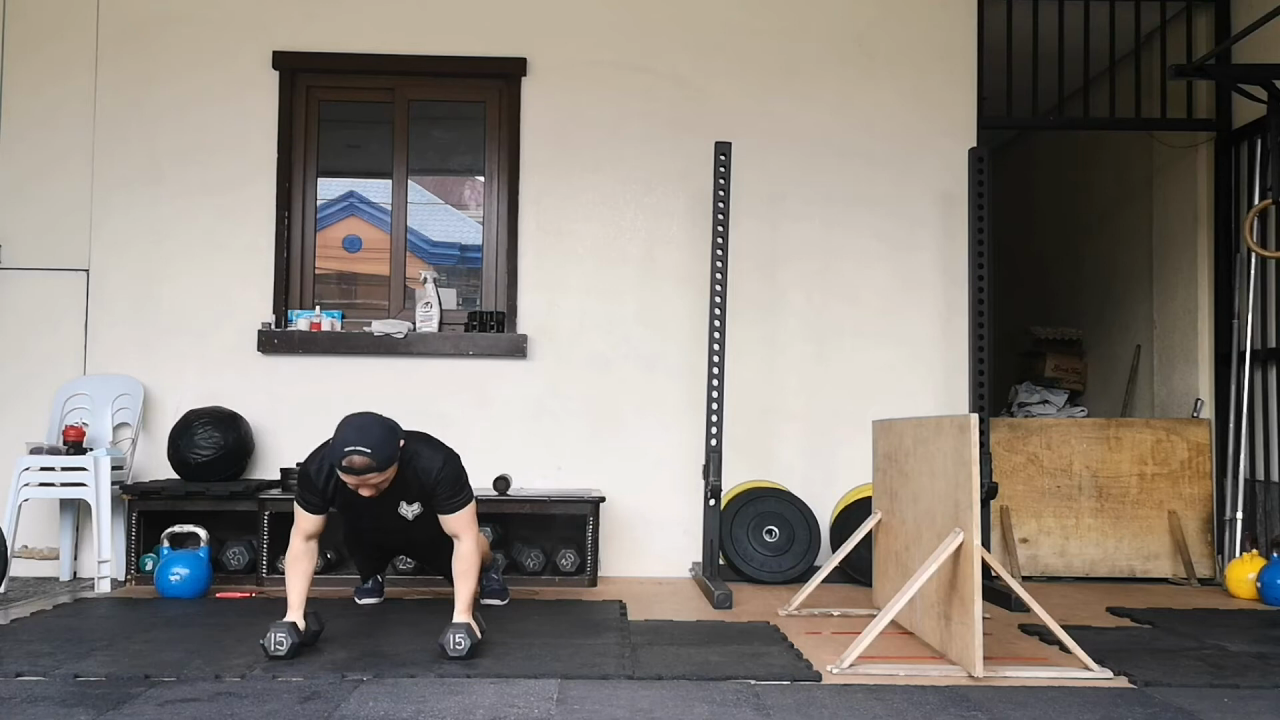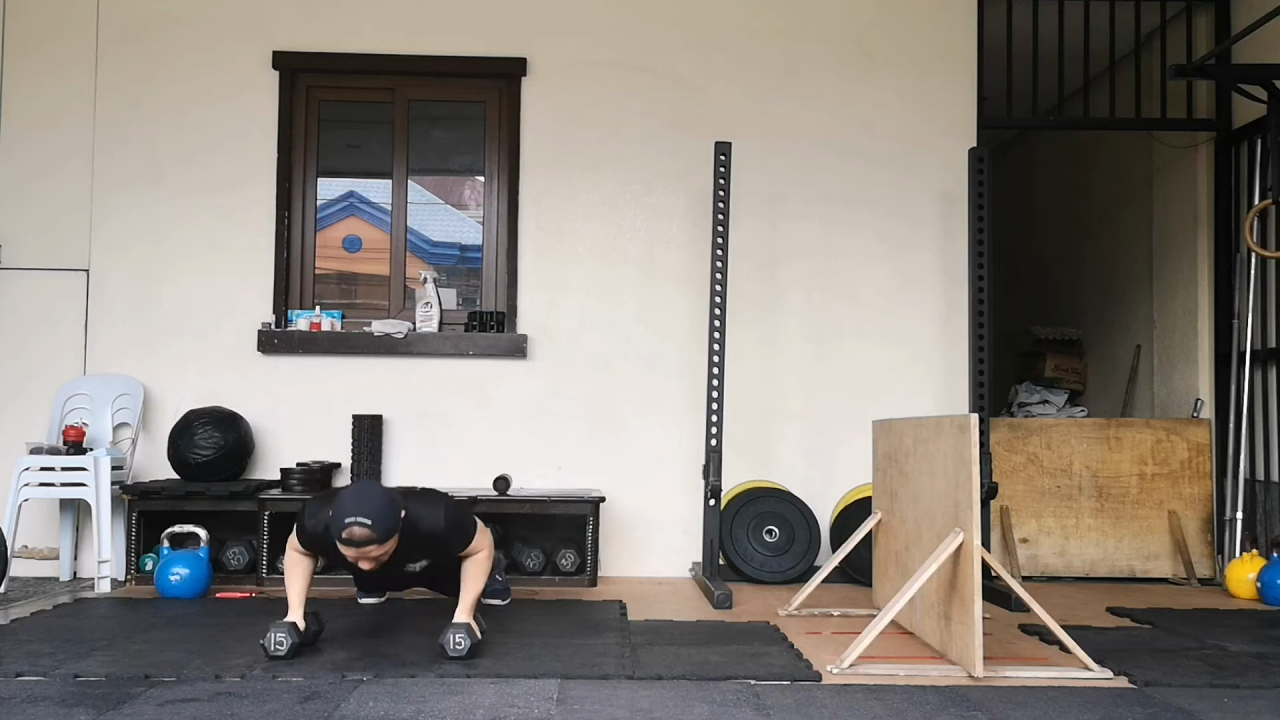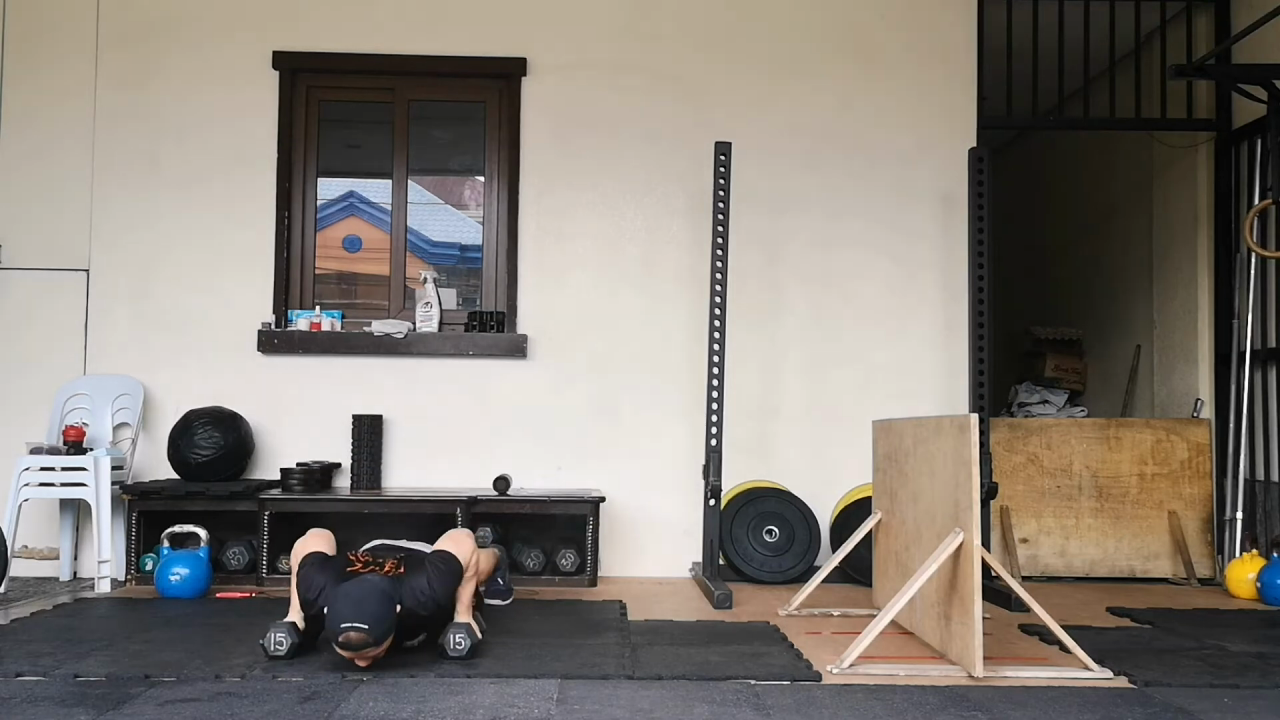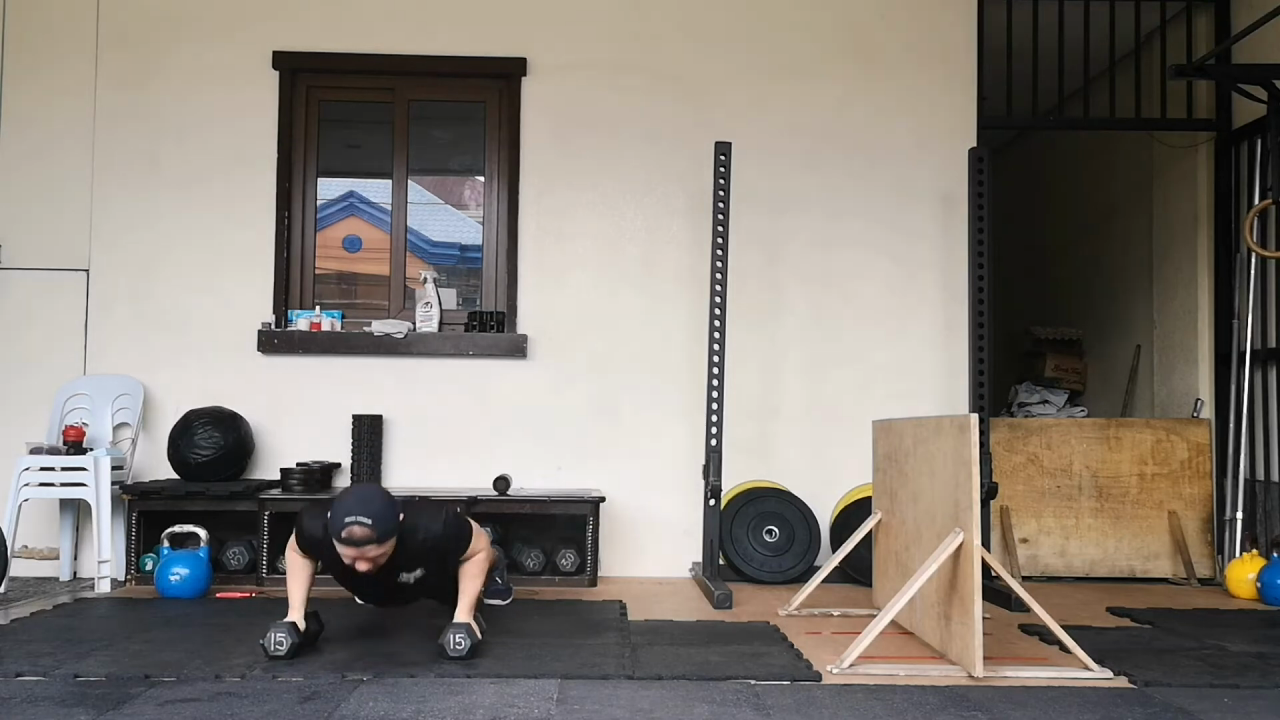
dt=0.3s
person 1, frame 1
left shoulder: (435, 463)
right shoulder: (318, 468)
left elbow: (464, 537)
right elbow: (305, 538)
left wrist: (463, 614)
right wrist: (294, 613)
left hip: (428, 531)
left ankle: (487, 570)
right ankle: (372, 574)
person 1, frame 2
left shoulder: (437, 520)
right shoulder: (317, 521)
left elbow: (480, 549)
right elbow: (297, 550)
left wrist: (465, 612)
right wrist: (295, 610)
left hip: (435, 556)
left ankle: (490, 572)
person 1, frame 3
left shoulder: (428, 595)
right shoulder: (317, 595)
left elbow: (463, 539)
right elbow: (316, 537)
left wrist: (464, 615)
right wrist: (295, 613)
left ankle: (495, 558)
person 1, frame 4
left shoulder: (434, 526)
right shoulder: (316, 526)
left elbow: (478, 551)
right elbow: (298, 551)
left wrist: (464, 614)
right wrist: (296, 612)
left ankle: (493, 561)
